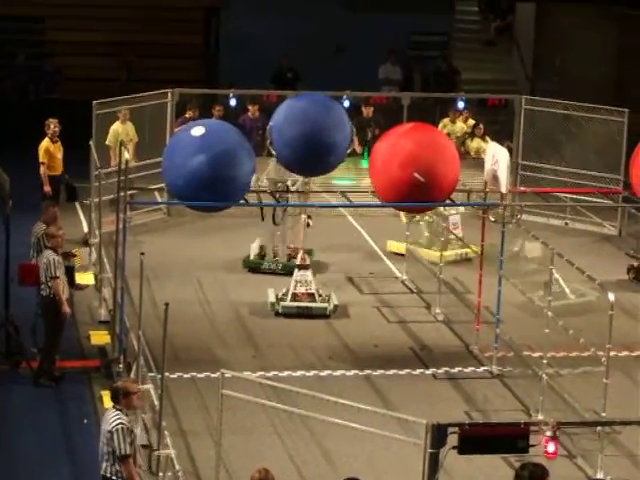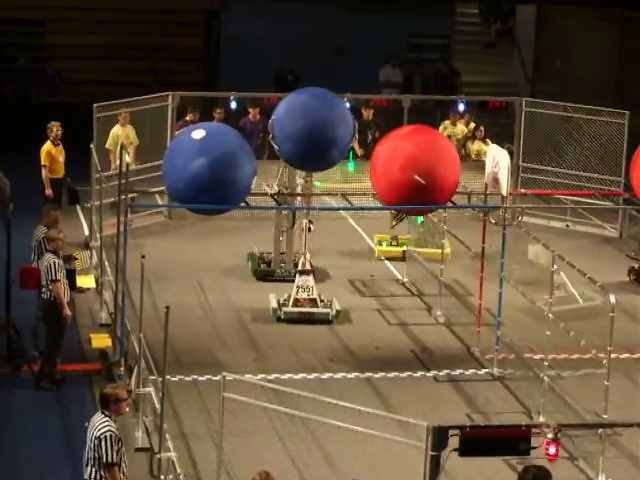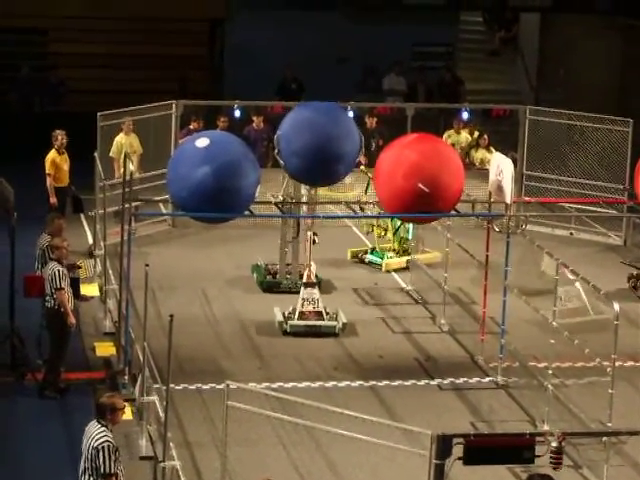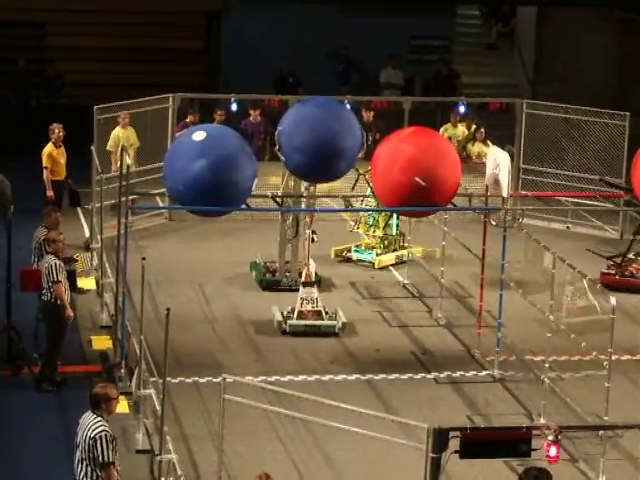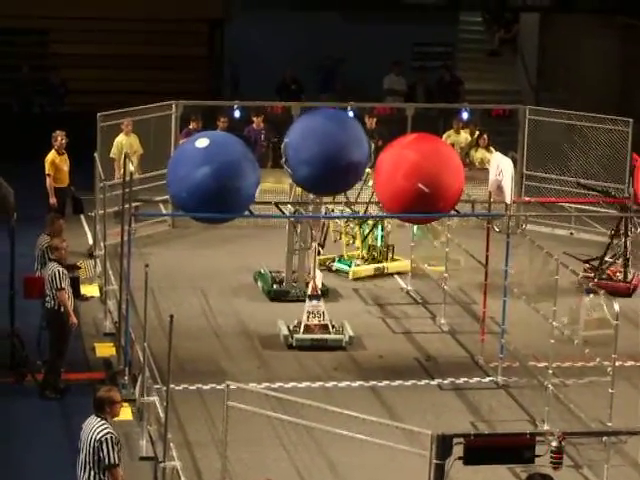
dt=0.4s
person 1, frame 1
left shoulder: (47, 254)
right shoulder: (53, 258)
right elbow: (55, 283)
right wrist: (64, 304)
left hip: (48, 299)
right hip: (53, 301)
left knee: (52, 338)
right knee: (52, 339)
left ankle: (48, 371)
right ankle: (41, 375)
person 1, frame 2
left shoulder: (48, 258)
right shoulder: (53, 262)
right elbow: (56, 286)
right wrist: (65, 307)
left hip: (49, 302)
right hip: (54, 305)
left knee: (53, 341)
right knee: (54, 342)
left ankle: (49, 374)
right ankle: (42, 378)
person 1, frame 3
left shoulder: (52, 266)
right shoulder: (58, 270)
right elbow: (61, 294)
right wrist: (70, 315)
left hip: (53, 311)
right hip: (58, 313)
left knee: (57, 349)
right knee: (58, 350)
left ankle: (54, 382)
right ankle: (46, 386)
person 1, frame 4
left shoulder: (47, 259)
right shoulder: (54, 263)
right elbow: (58, 288)
right wrist: (67, 308)
left hip: (49, 304)
right hip: (55, 306)
left knee: (54, 342)
right knee: (55, 344)
left ankle: (50, 376)
right ankle: (43, 379)
person 1, frame 5
left shoulder: (51, 267)
right shoulder: (58, 270)
right elbow: (61, 295)
right wrist: (71, 315)
left hip: (53, 311)
right hip: (58, 313)
left knee: (57, 350)
right knee: (58, 351)
left ankle: (54, 383)
right ankle: (47, 387)
